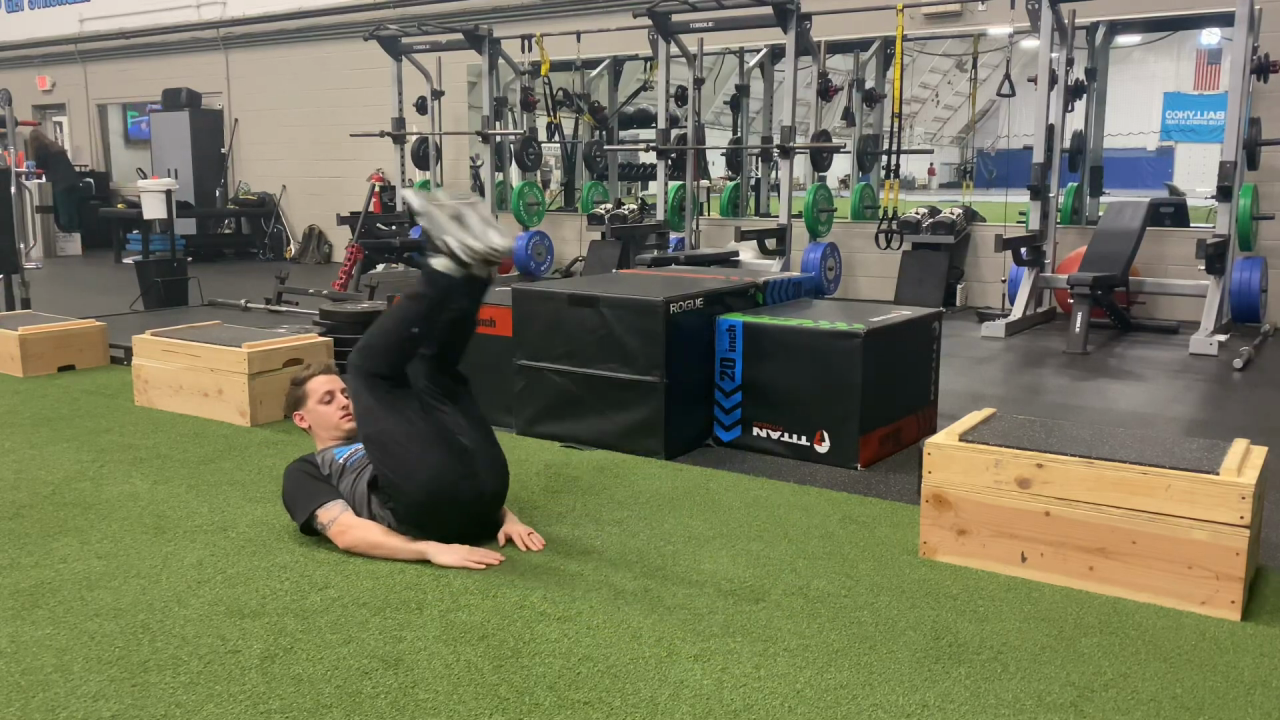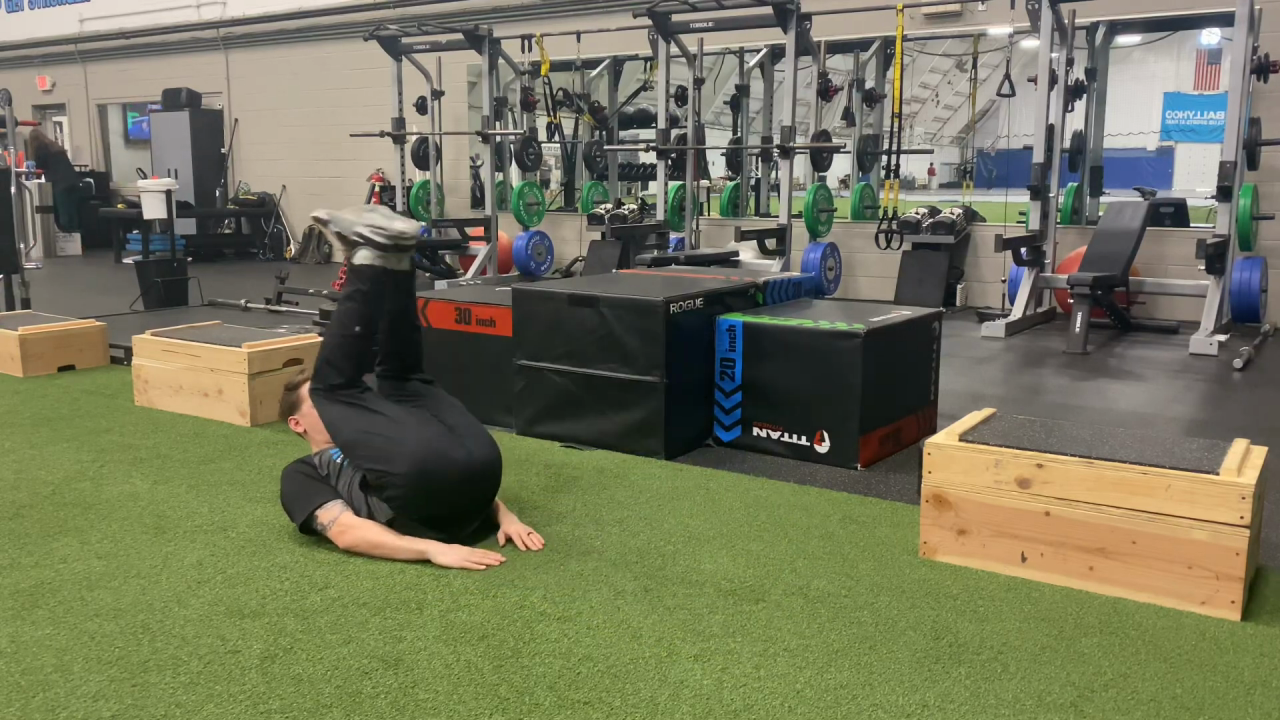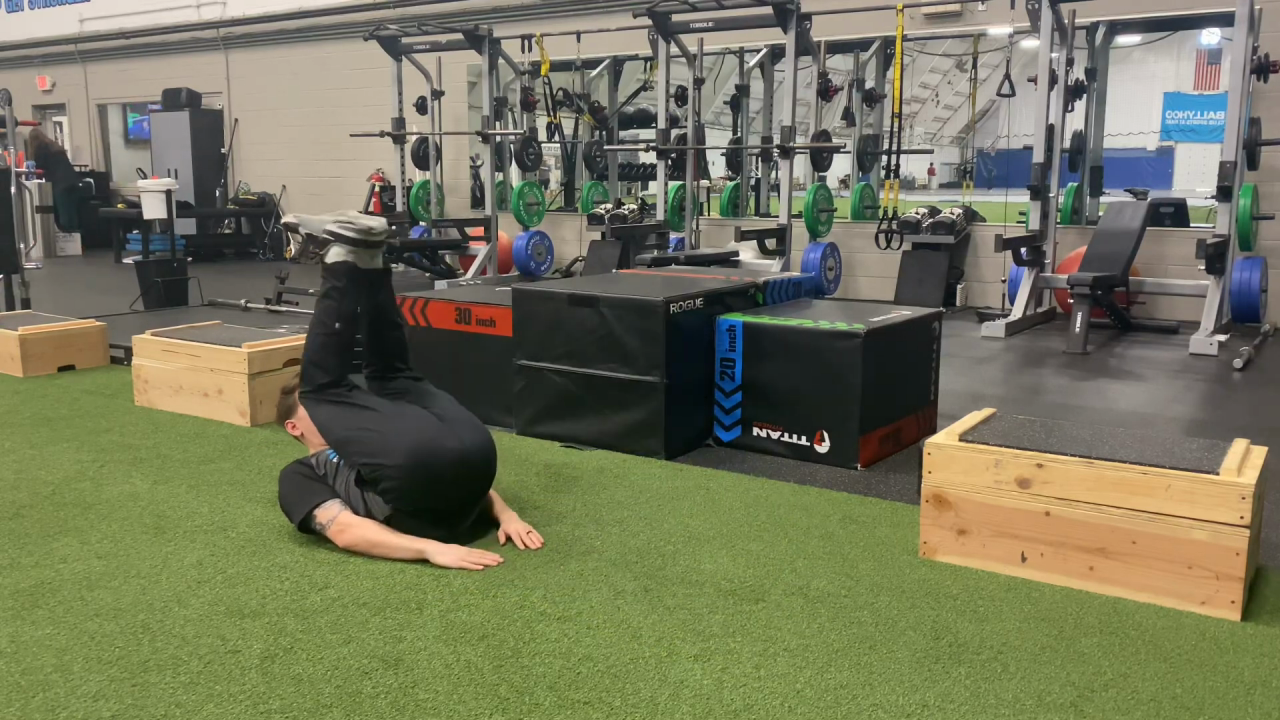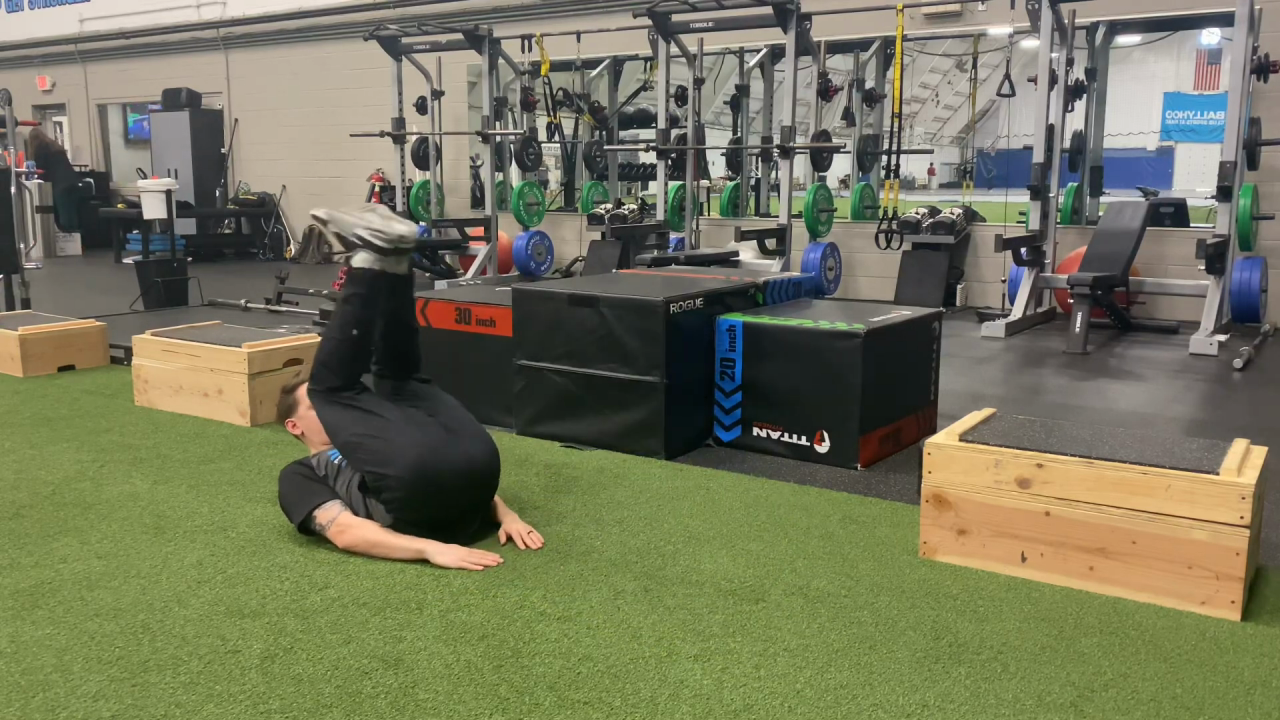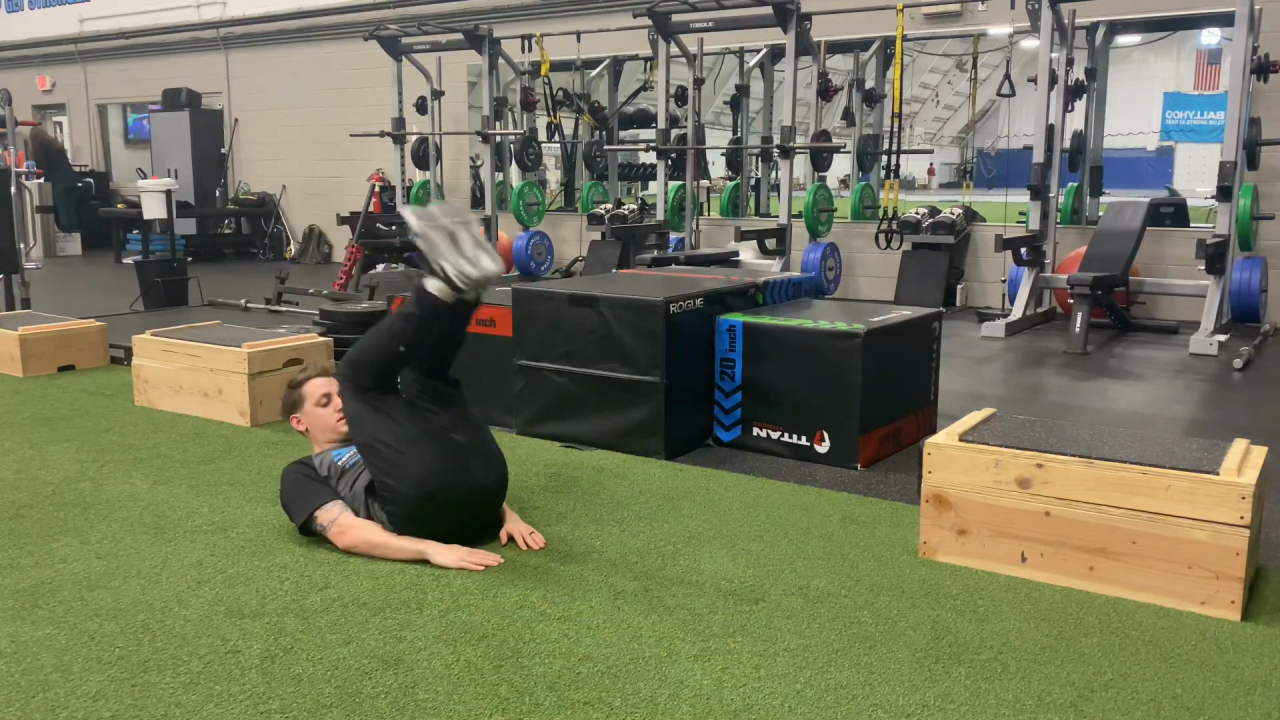
dt=0.2s
person 1, frame 1
left shoulder: (378, 447)
right shoulder: (306, 471)
right elbow: (344, 532)
left wrist: (505, 515)
right wrist: (431, 550)
left hip: (479, 497)
right hip: (427, 507)
left knee: (431, 361)
right knee: (370, 365)
left ankle: (472, 266)
right ankle: (453, 261)
person 1, frame 2
left shoulder: (367, 451)
right shoulder: (304, 473)
right elbow: (345, 532)
left wrist: (505, 515)
right wrist: (432, 549)
right hip: (422, 497)
left knee: (399, 378)
right knee: (334, 383)
left ankle: (385, 255)
right ankle: (374, 257)
person 1, frame 3
left shoulder: (364, 450)
right shoulder: (301, 474)
right elbow: (344, 531)
left wrist: (505, 514)
right wrist: (431, 549)
left knee: (390, 378)
right knee: (322, 388)
left ankle: (362, 258)
right ankle: (347, 258)
person 1, frame 4
right shoulder: (301, 474)
right elbow: (343, 532)
left wrist: (505, 514)
right wrist: (431, 549)
right hip: (422, 496)
left knee: (399, 379)
right knee: (332, 387)
left ankle: (386, 261)
right ankle: (371, 260)
person 1, frame 5
right shoulder: (303, 474)
right elbow: (345, 533)
left wrist: (507, 514)
right wrist: (433, 550)
left hip: (478, 493)
right hip: (426, 510)
left knee: (424, 373)
right knee: (362, 375)
left ankle: (456, 288)
right ankle: (447, 282)
